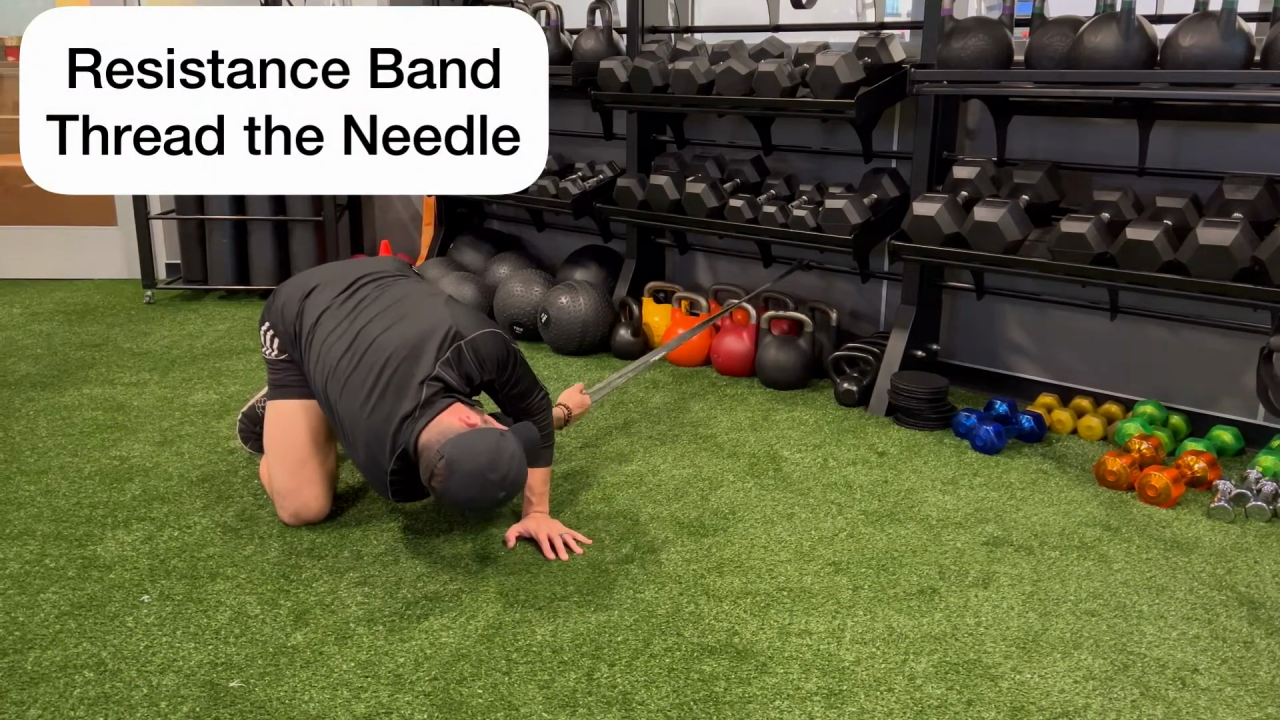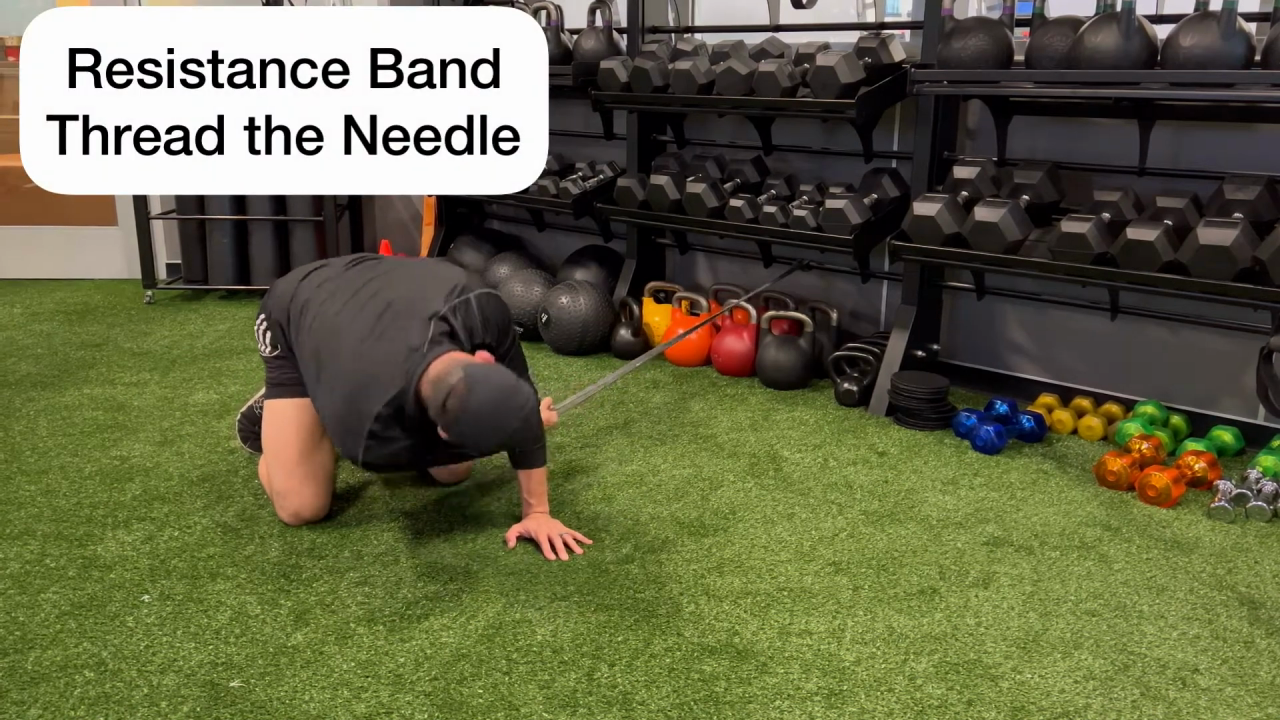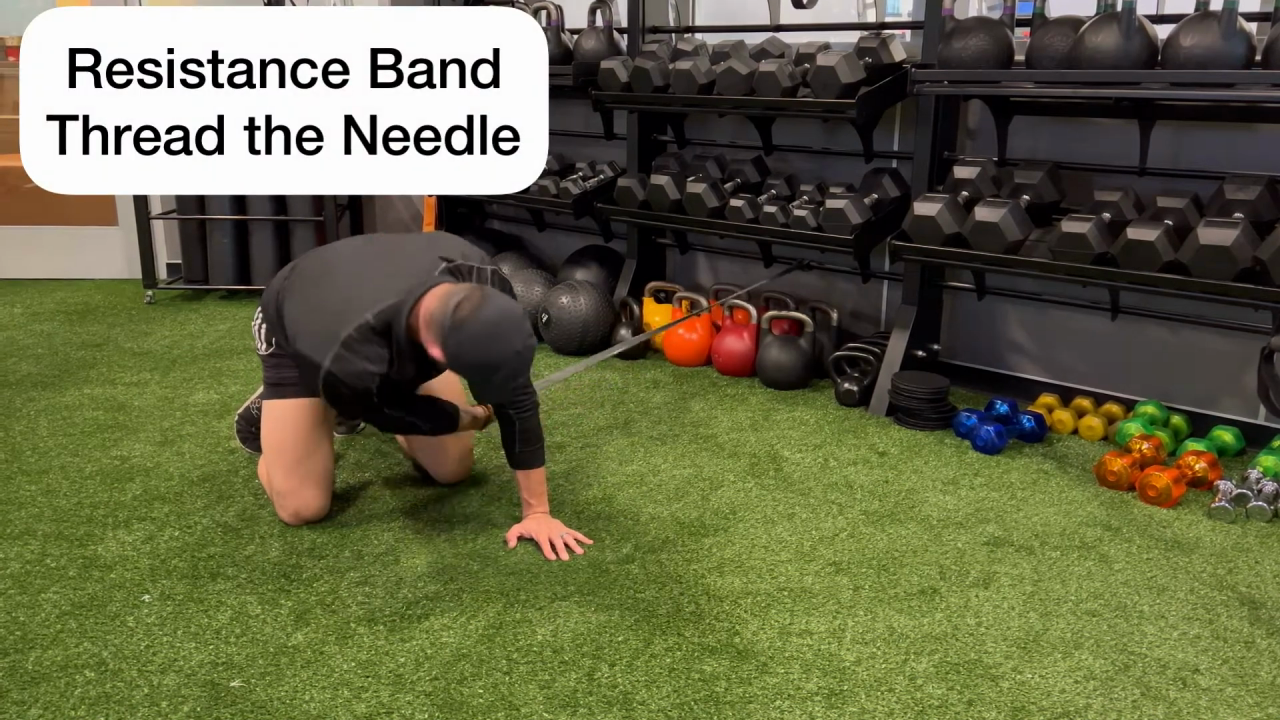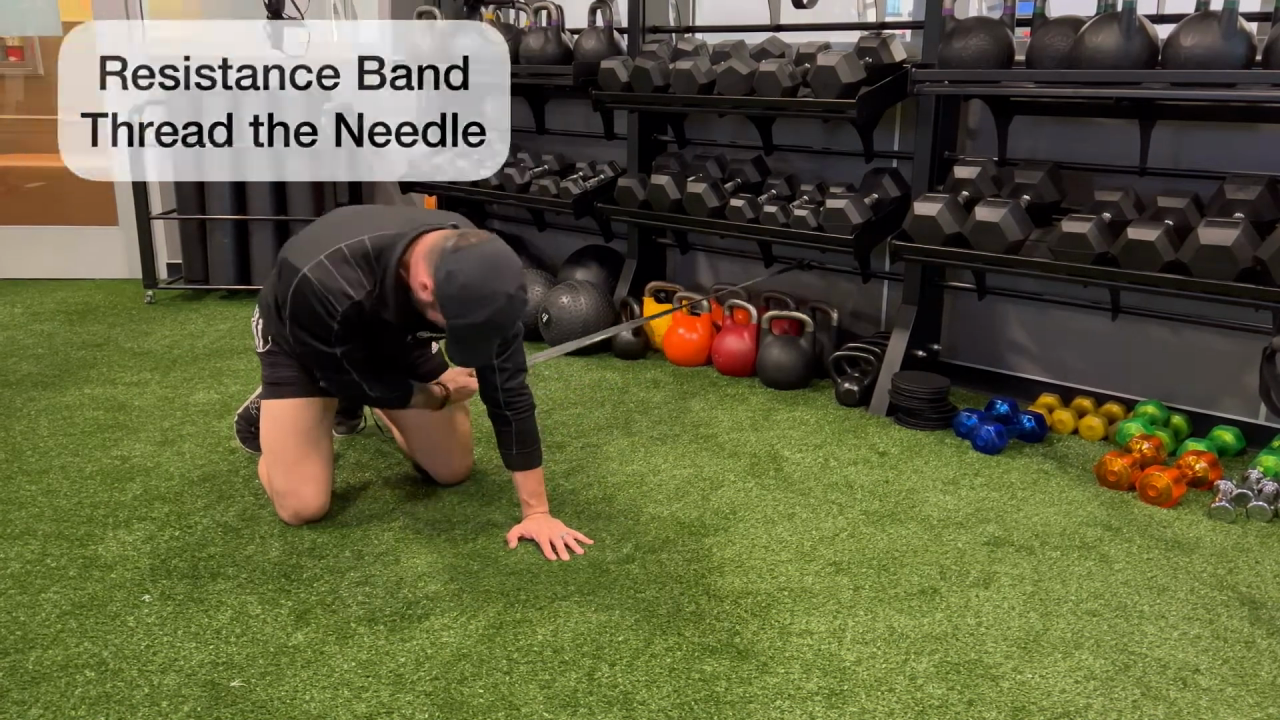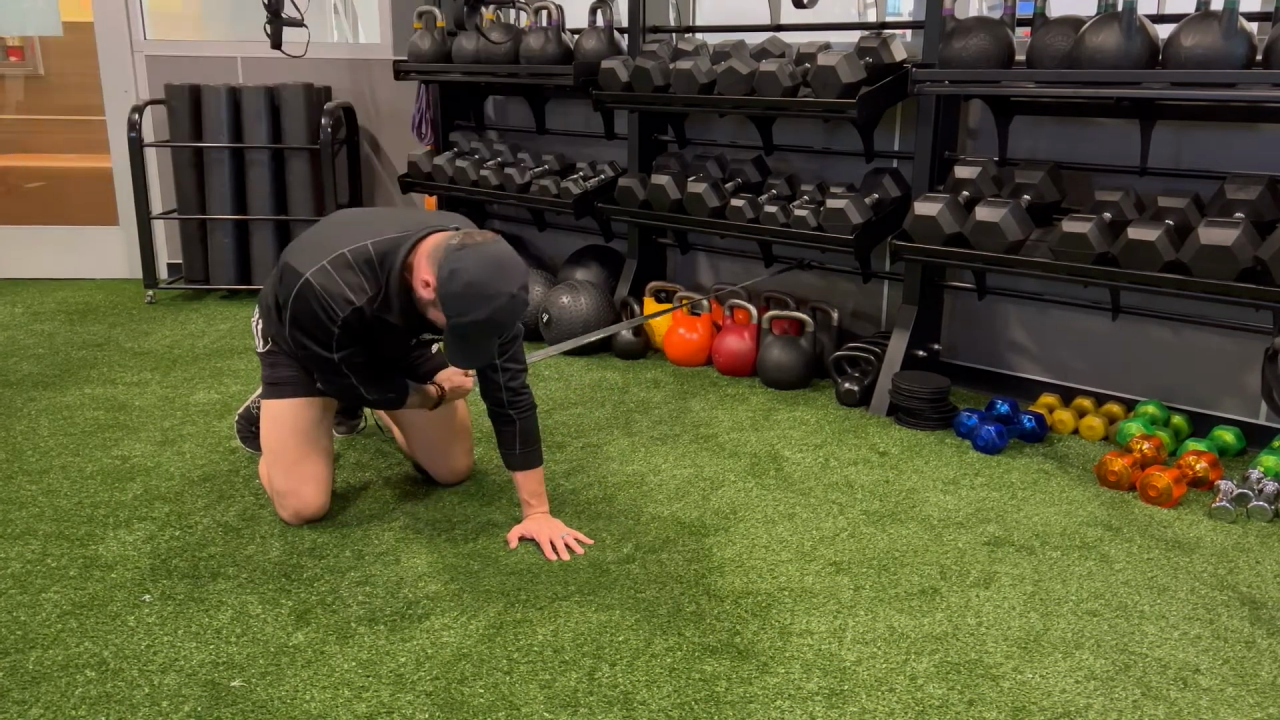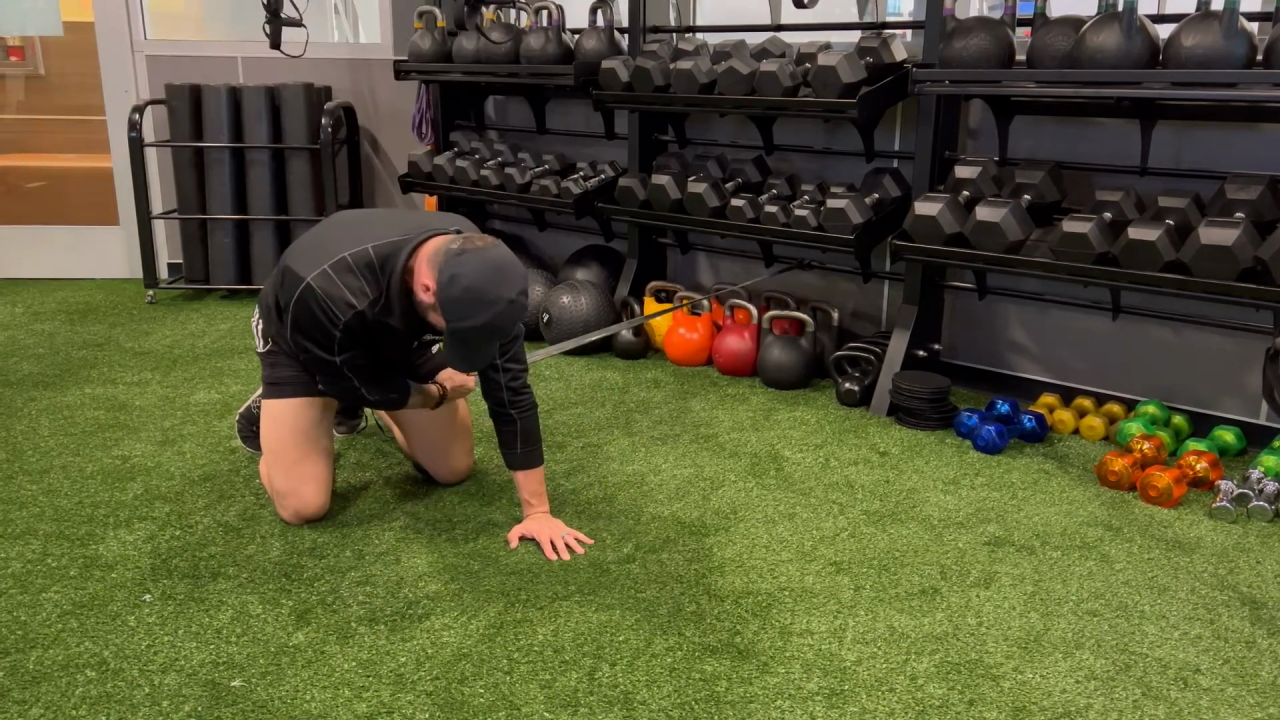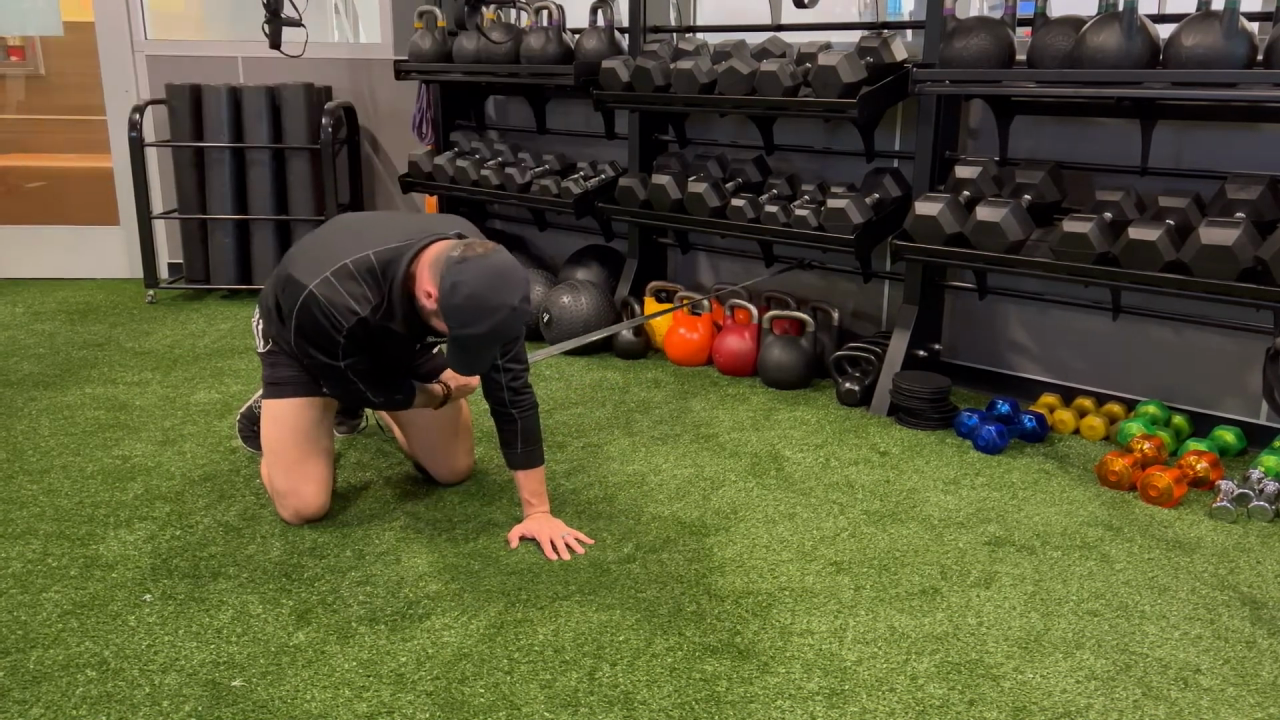
dt=0.3s
person 1, frame 1
left shoulder: (479, 344)
left elbow: (532, 408)
left wrist: (537, 512)
right wrist: (564, 413)
left knee: (466, 472)
right knee: (302, 509)
right ankle: (273, 412)
person 1, frame 2
left shoulder: (478, 307)
left elbow: (518, 404)
left wrist: (537, 511)
right wrist: (534, 421)
left knee: (455, 471)
right knee: (301, 508)
right ankle: (271, 410)
person 1, frame 3
left shoulder: (483, 285)
right shoulder: (346, 357)
left elbow: (516, 394)
right elbow: (407, 413)
left wrist: (537, 512)
right wrist: (480, 415)
right hip: (299, 340)
left knee: (454, 470)
right knee: (302, 507)
left ankle: (356, 405)
right ankle: (270, 412)
person 1, frame 4
left shoulder: (476, 264)
right shoulder: (328, 285)
left elbow: (507, 385)
right elbow: (362, 383)
left wrist: (536, 511)
right wrist: (443, 394)
left hip: (395, 333)
right hip: (300, 338)
left knee: (453, 471)
right knee: (302, 506)
left ankle: (349, 406)
right ankle: (269, 410)
person 1, frame 5
left shoulder: (479, 271)
right shoulder: (329, 287)
left elbow: (507, 384)
right elbow: (355, 383)
left wrist: (537, 510)
right wrist: (438, 393)
right hip: (302, 343)
left knee: (454, 470)
right knee: (302, 507)
left ankle: (349, 407)
right ankle: (270, 410)
person 1, frame 6
left shoulder: (479, 271)
right shoulder: (331, 291)
left elbow: (509, 384)
right elbow: (357, 385)
left wrist: (537, 511)
right wrist: (440, 393)
right hip: (300, 341)
left knee: (455, 470)
right knee: (303, 506)
left ankle: (351, 408)
right ankle: (270, 411)
person 1, frame 7
left shoulder: (482, 270)
right shoulder: (333, 299)
left elbow: (511, 385)
right elbow: (361, 387)
left wrist: (537, 510)
right wrist: (441, 393)
right hip: (299, 340)
left knee: (454, 470)
right knee: (303, 506)
left ankle: (349, 408)
right ankle: (270, 409)
